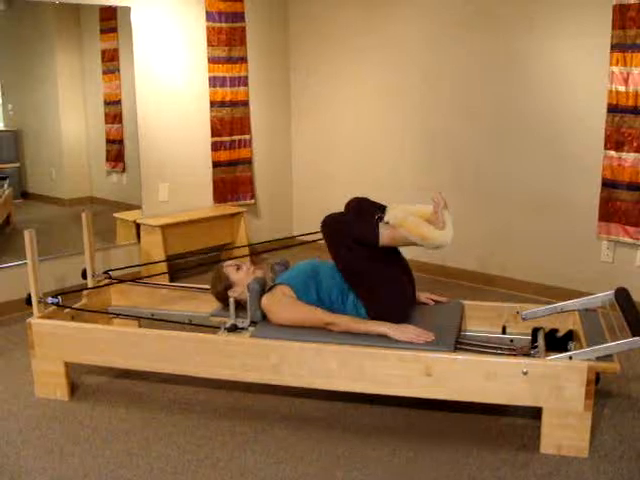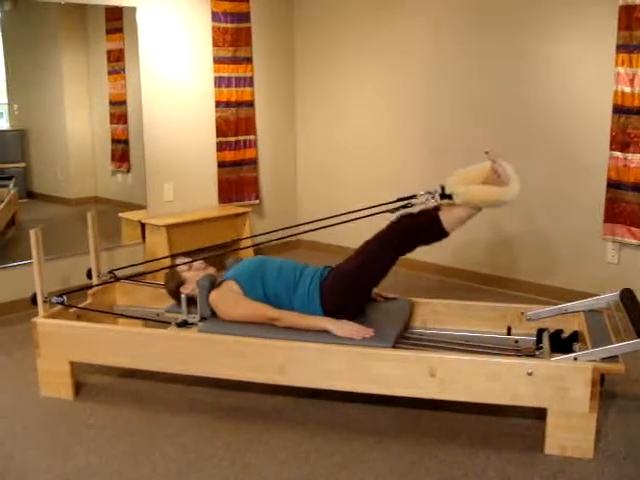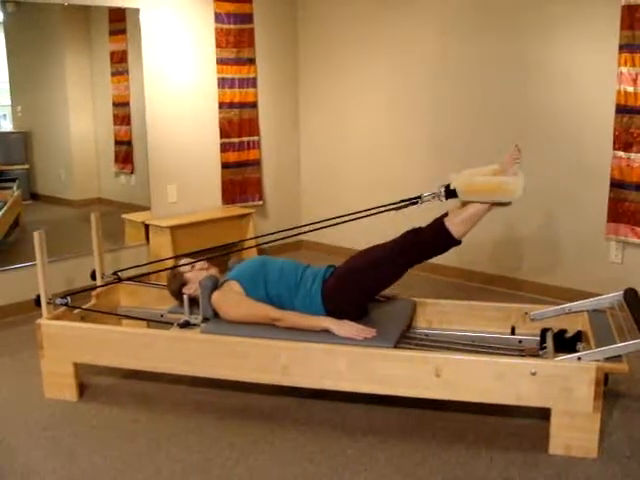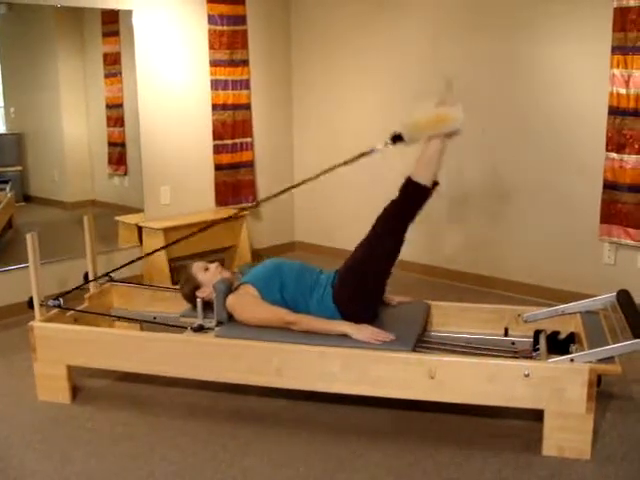
dt=1s
person 1, frame 1
left shoulder: (285, 283)
right shoulder: (272, 303)
right elbow: (329, 321)
left wrist: (407, 293)
right wrist: (387, 328)
left hip: (391, 290)
right hip: (385, 307)
left knee: (357, 207)
right knee: (334, 224)
left ankle: (425, 226)
right ankle: (423, 235)
person 1, frame 2
left shoulder: (236, 274)
right shoulder: (220, 299)
right elbow: (273, 316)
left wrist: (365, 285)
right wrist: (329, 323)
left hip: (329, 281)
right hip: (329, 299)
left knee: (405, 227)
right knee: (402, 231)
left ankle: (484, 191)
person 1, frame 3
left shoulder: (238, 277)
right shoulder: (222, 299)
right elbow: (275, 317)
right wrist: (331, 323)
left hip: (332, 282)
right hip: (332, 298)
left knee: (417, 241)
right knee: (410, 247)
person 1, frame 4
left shoulder: (251, 282)
right shoulder: (238, 302)
right elbow: (291, 320)
left wrist: (378, 293)
right wrist: (348, 326)
left hip: (336, 289)
right hip: (341, 303)
right knee: (390, 225)
right ankle: (436, 138)
